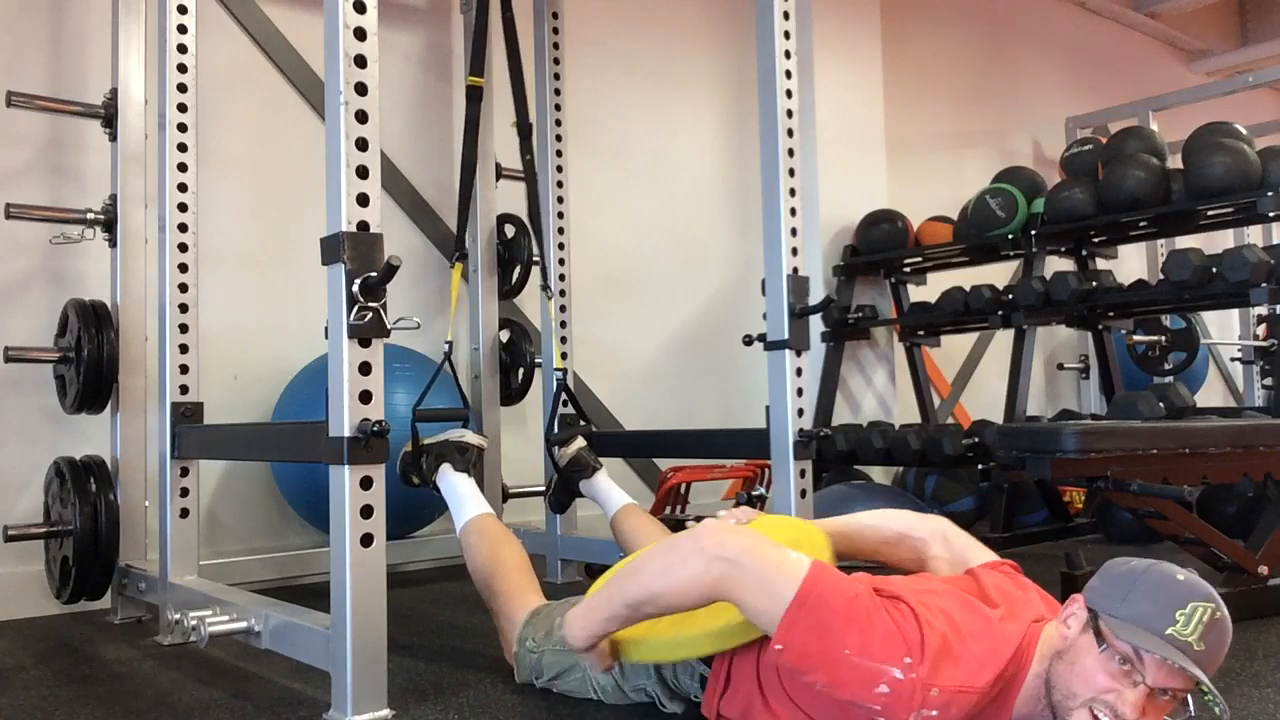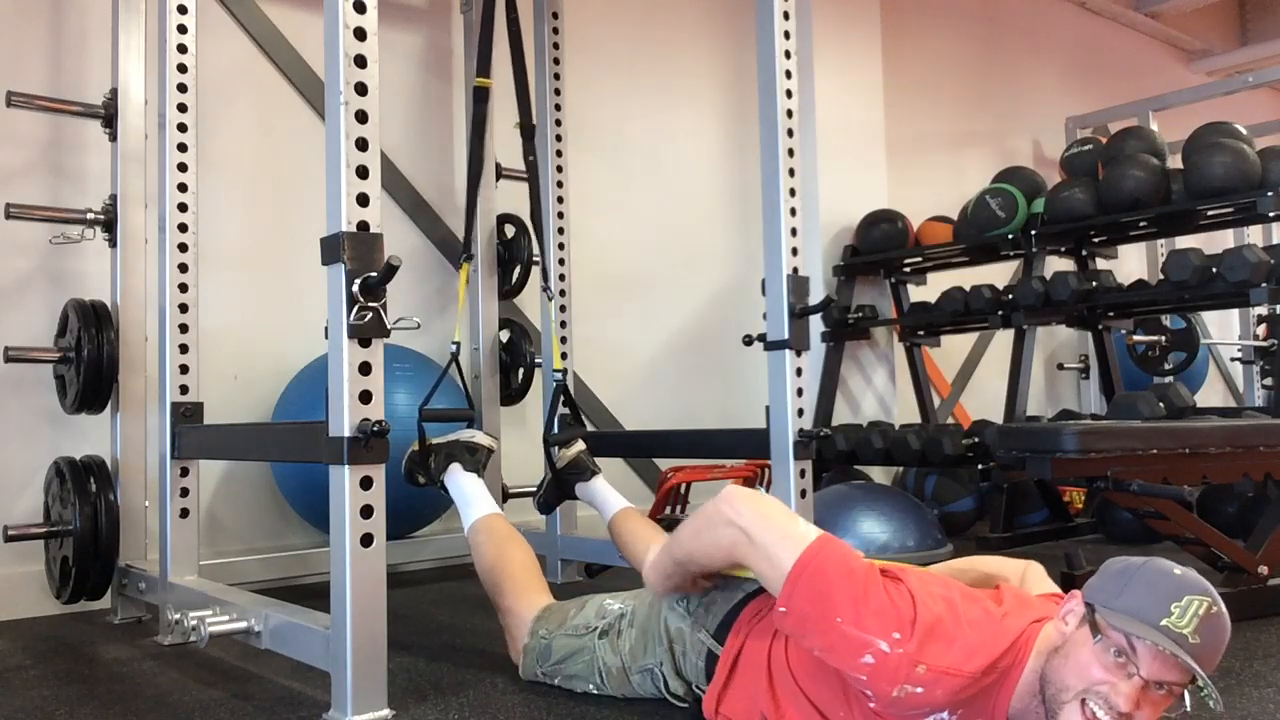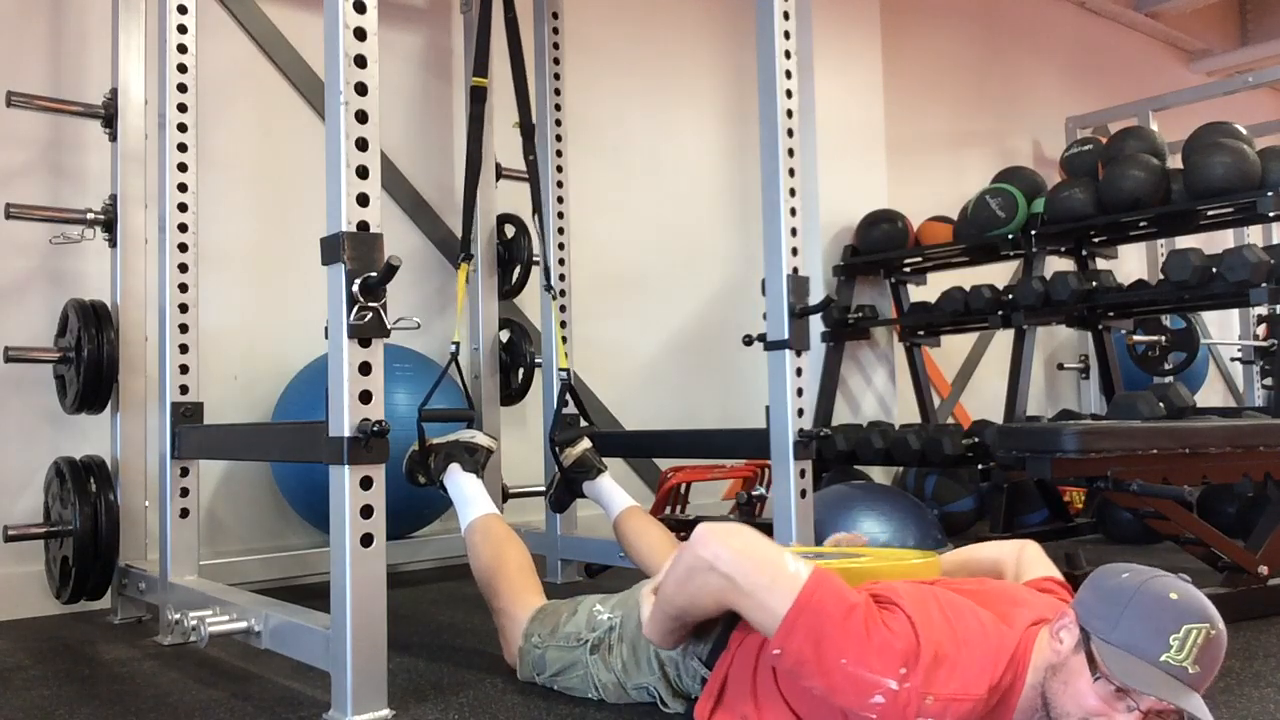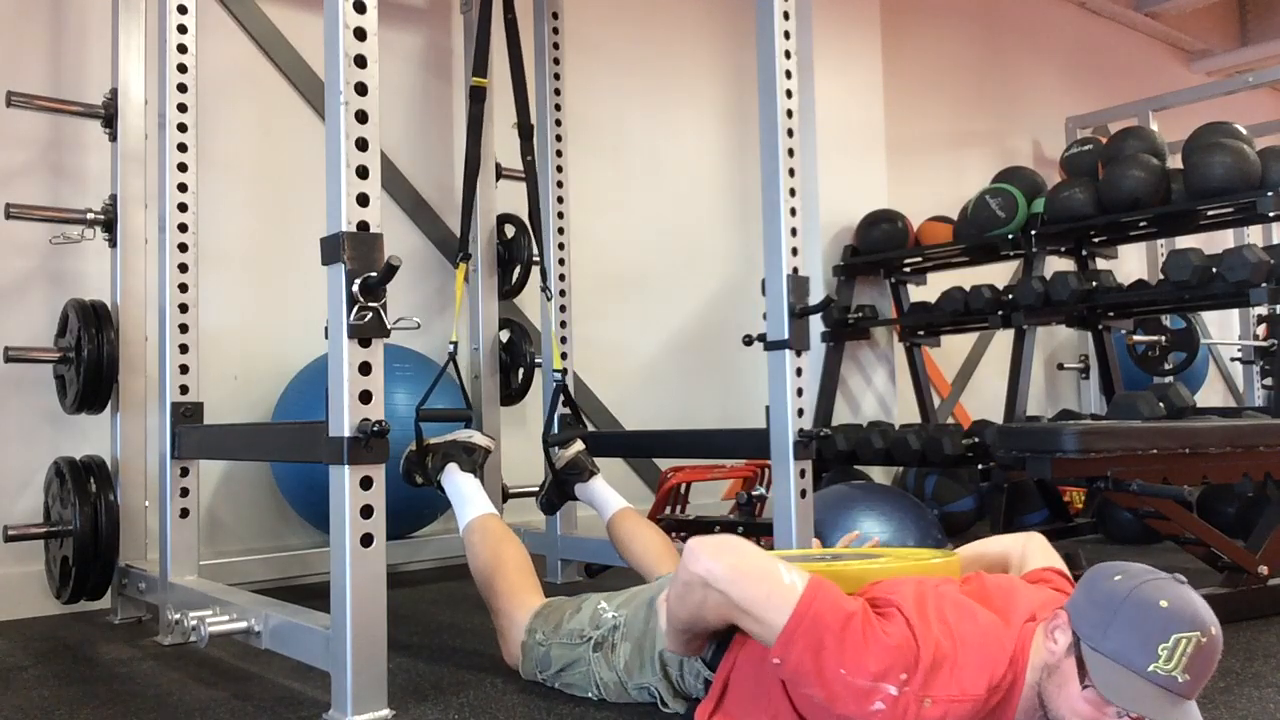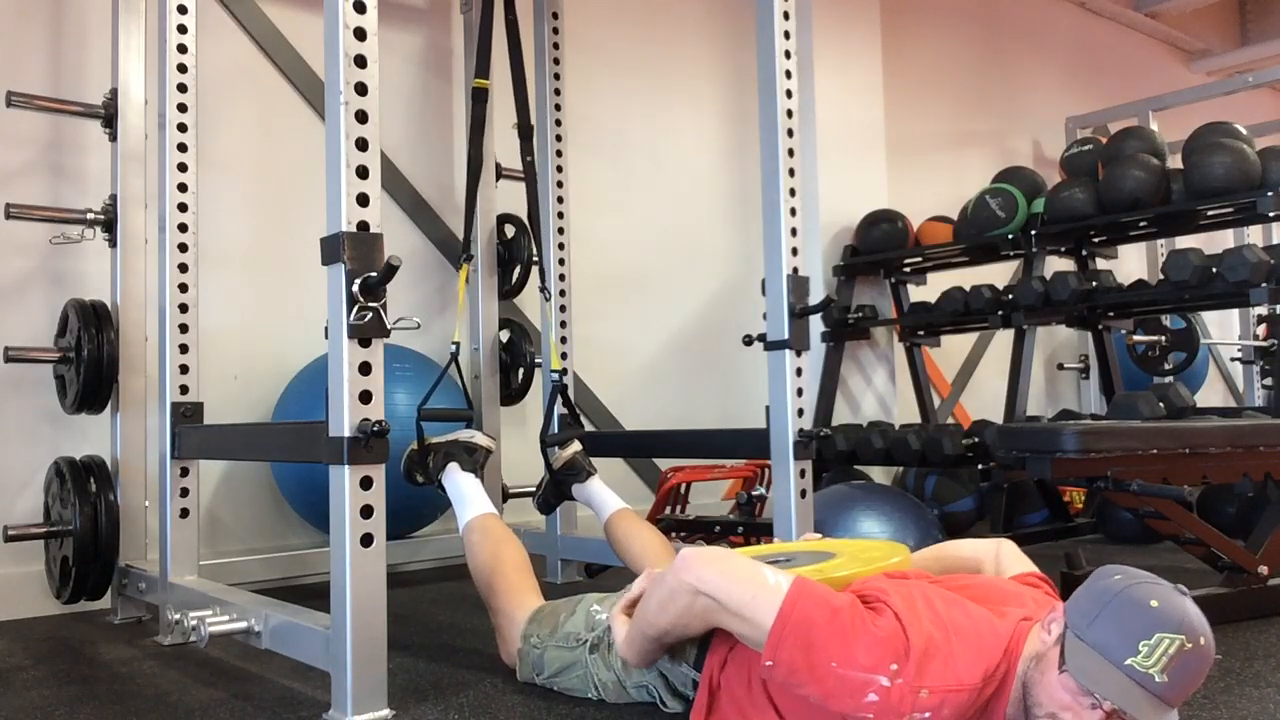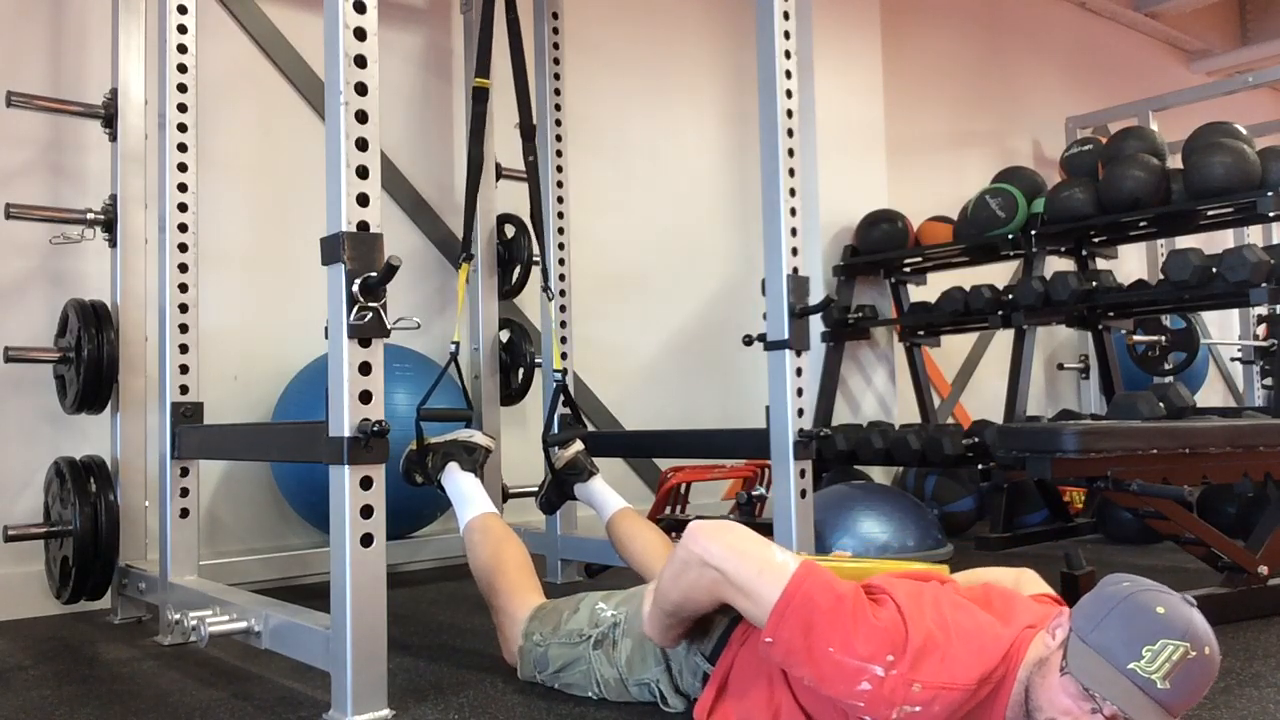
dt=0.7s
person 1, frame 1
left shoulder: (1035, 616)
left elbow: (925, 531)
right elbow: (720, 555)
right wrist: (588, 623)
left hip: (763, 598)
left knee: (663, 552)
right knee: (532, 639)
left ankle: (588, 472)
right ankle: (456, 474)
person 1, frame 2
left shoulder: (1063, 645)
right shoulder: (920, 648)
left elbow: (1023, 571)
right elbow: (741, 511)
right wrist: (665, 574)
left hip: (777, 616)
right hip: (711, 634)
left knee: (672, 566)
right knee: (534, 637)
left ankle: (581, 476)
right ankle: (462, 473)
person 1, frame 3
left shoulder: (1055, 620)
left elbow: (1021, 552)
right elbow: (721, 549)
right wrist: (662, 620)
left hip: (768, 626)
left knee: (677, 571)
right knee: (529, 638)
left ankle: (592, 474)
right ankle: (461, 472)
person 1, frame 4
left shoulder: (1060, 610)
left elbow: (1028, 545)
right elbow: (716, 563)
right wrist: (677, 631)
left hip: (770, 605)
left knee: (666, 573)
right knee: (527, 638)
left ankle: (581, 476)
right ankle: (459, 474)
person 1, frame 5
left shoulder: (1041, 614)
left elbow: (998, 550)
right elbow: (707, 576)
right wrist: (638, 639)
left hip: (776, 590)
left knee: (661, 569)
right knee: (526, 639)
left ankle: (582, 478)
right ankle: (459, 473)
person 1, frame 6
left shoulder: (1049, 627)
left elbow: (1025, 579)
right elbow: (713, 546)
right wrist: (661, 617)
left hip: (764, 615)
right hip: (698, 650)
left knee: (670, 574)
right knee: (527, 636)
left ankle: (583, 477)
right ankle: (460, 474)
